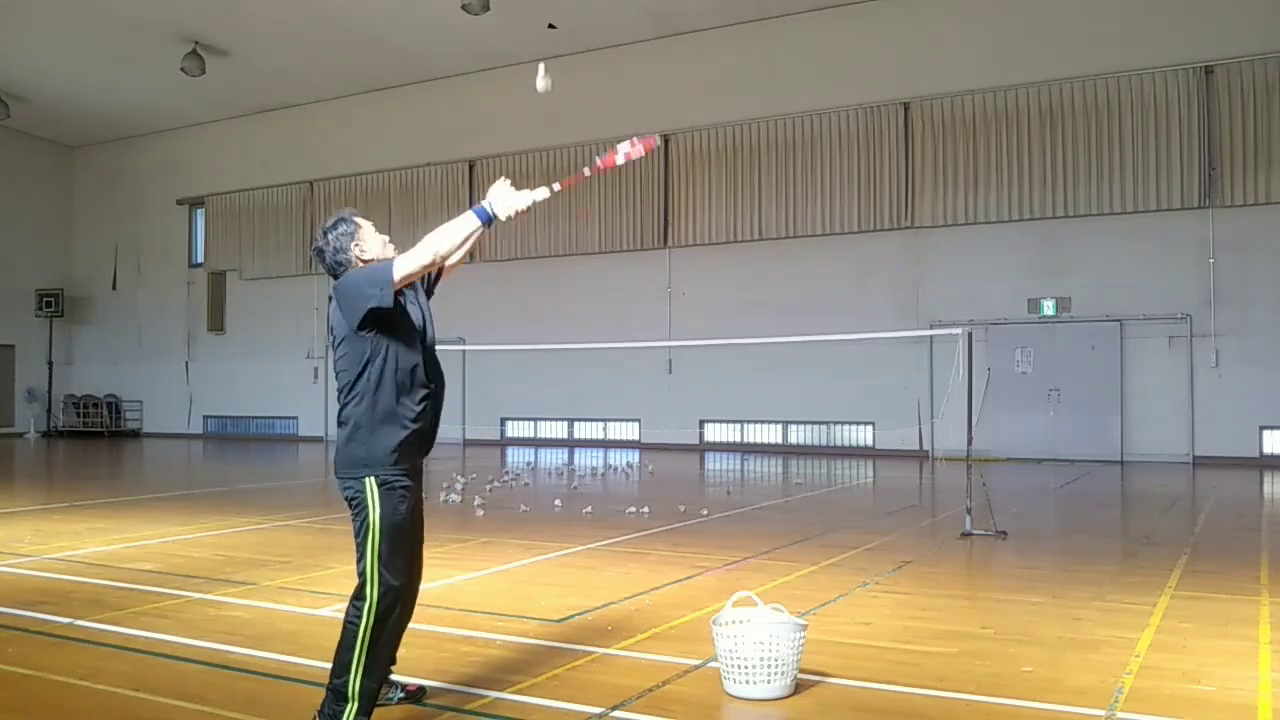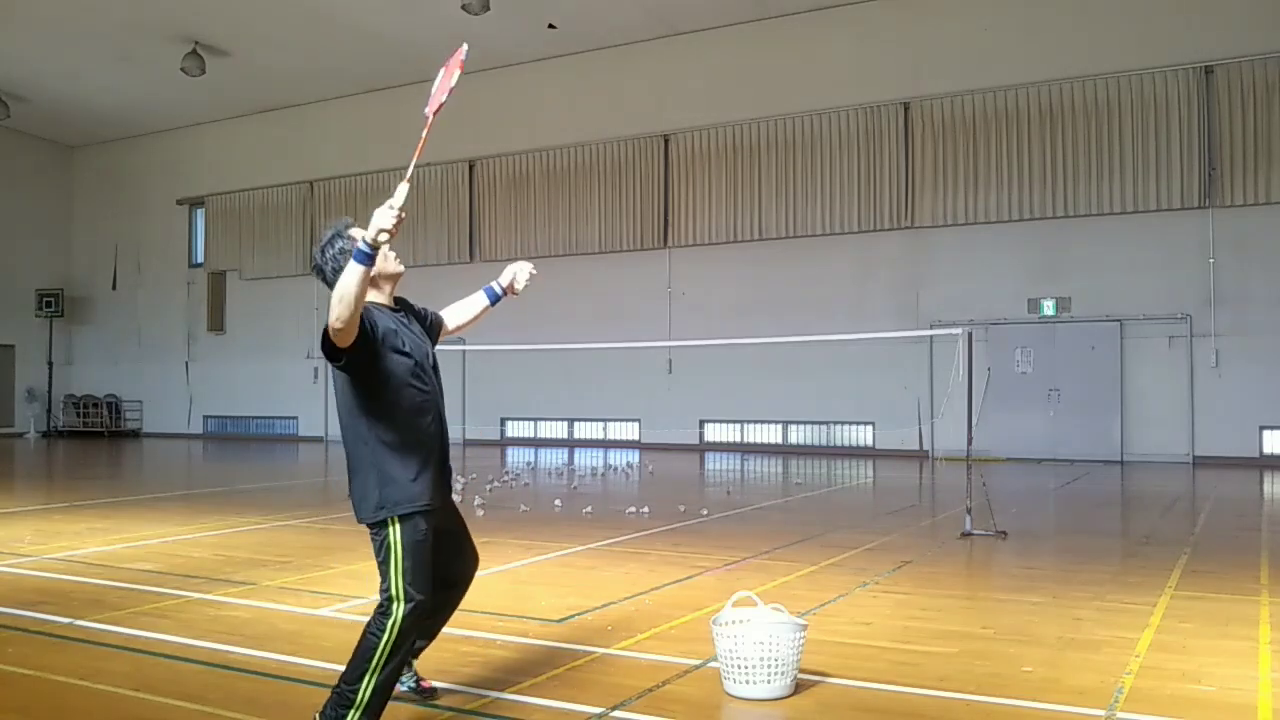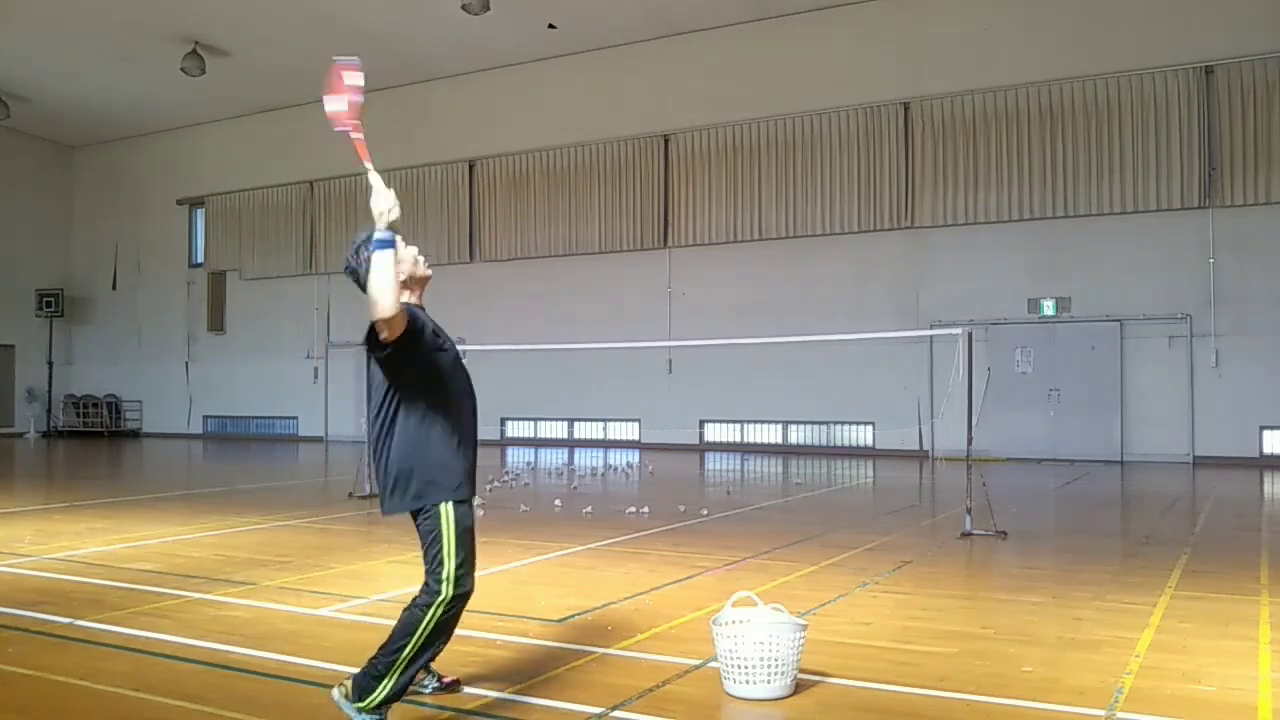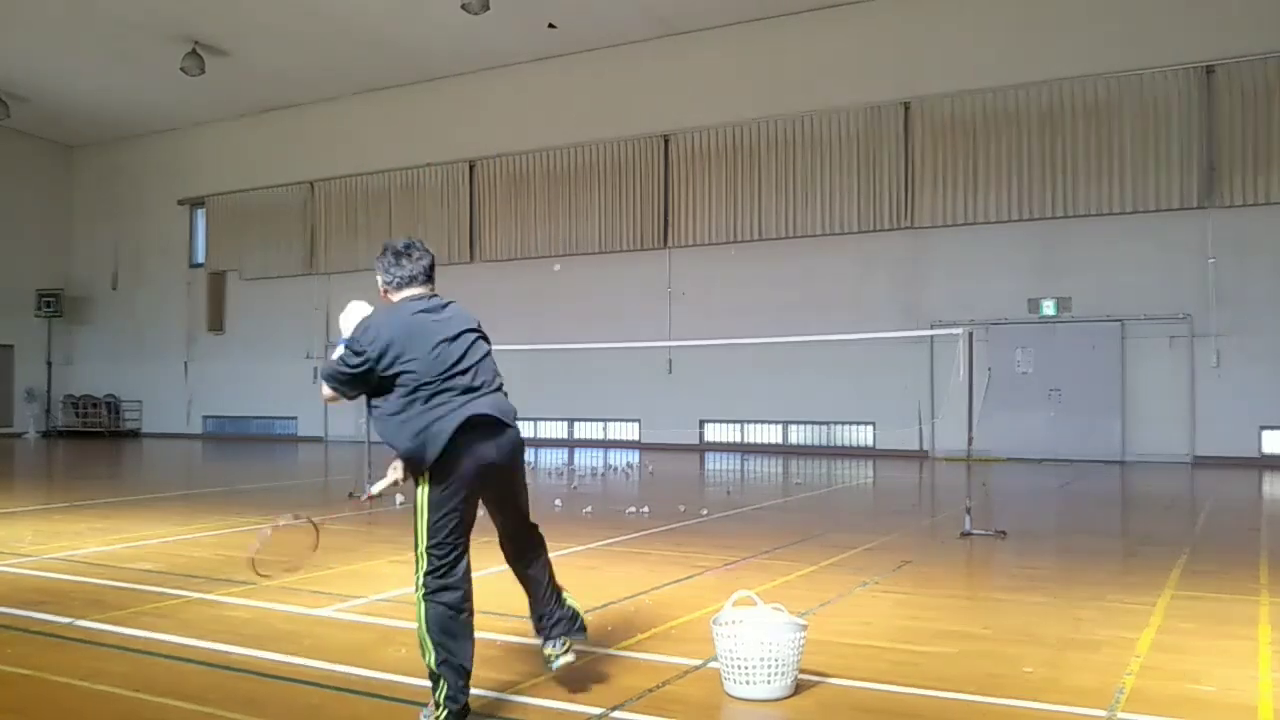
dt=0.4s
person 1, frame 1
left shoulder: (401, 290)
right shoulder: (355, 287)
left elbow: (443, 258)
right elbow: (425, 255)
left wrist: (491, 211)
right wrist: (486, 210)
left hip: (399, 463)
right hip: (376, 466)
left knee: (402, 581)
right knee: (381, 589)
person 1, frame 2
left shoulder: (404, 313)
right shoulder: (358, 325)
left elbow: (446, 321)
right elbow: (338, 321)
left wrist: (499, 288)
right wrist: (370, 243)
left hip: (428, 485)
right hip: (392, 489)
left knee: (458, 570)
right knee: (405, 602)
left ankle: (397, 666)
person 1, frame 3
left shoulder: (417, 321)
right shoulder: (400, 321)
right elbow: (384, 310)
right wrist: (383, 232)
left hip: (437, 470)
right hip: (429, 477)
left knee: (449, 577)
right knee: (449, 585)
left ankle: (414, 666)
person 1, frame 4
left shoulder: (375, 330)
right shoulder: (458, 316)
left elbow: (332, 390)
left wrist: (349, 335)
left hip: (444, 459)
right hip: (498, 442)
left knee: (442, 582)
right knee: (522, 543)
right ankle: (559, 631)
